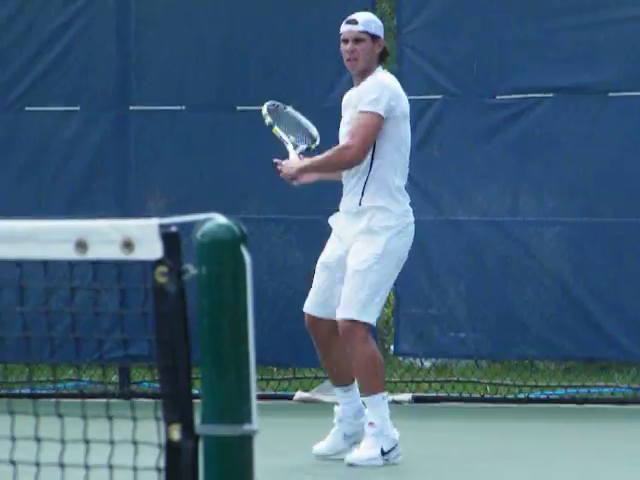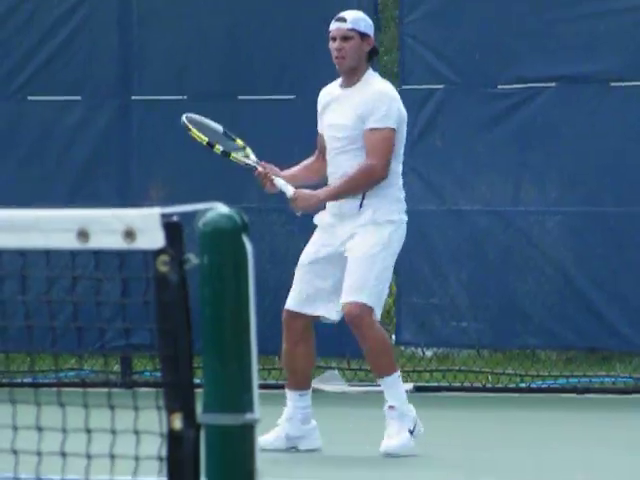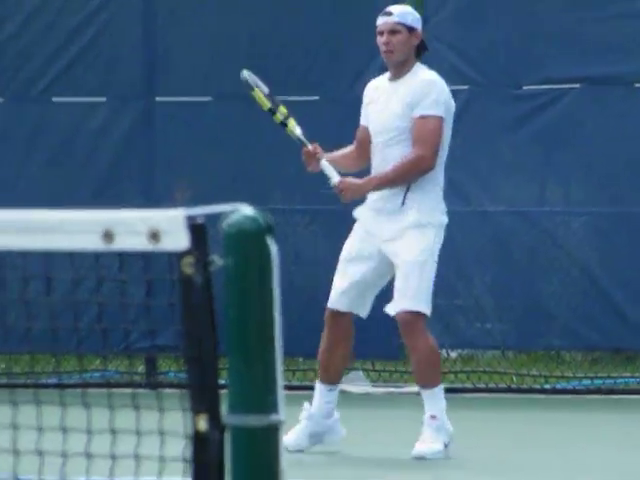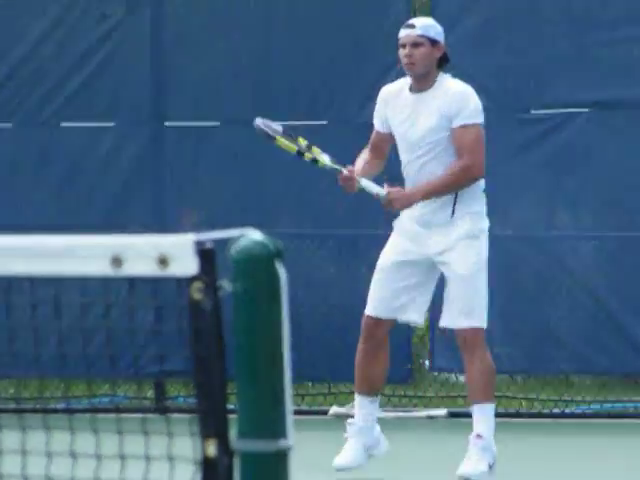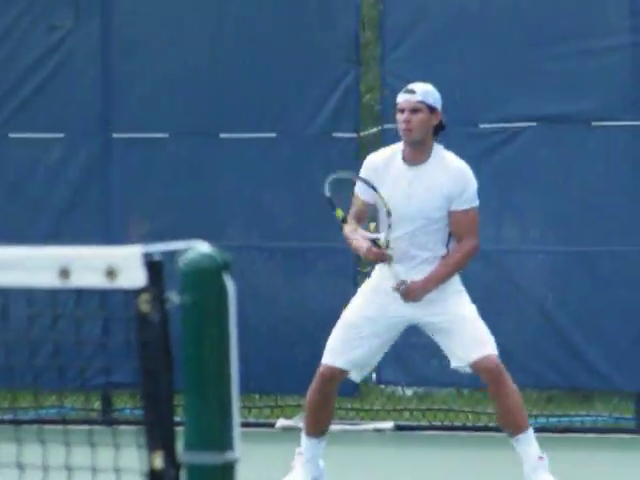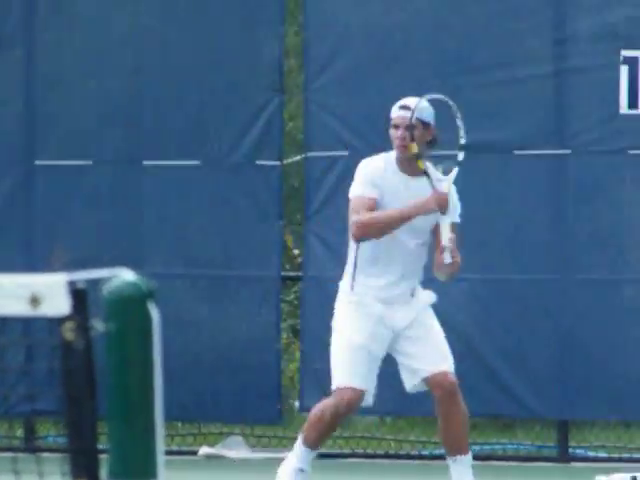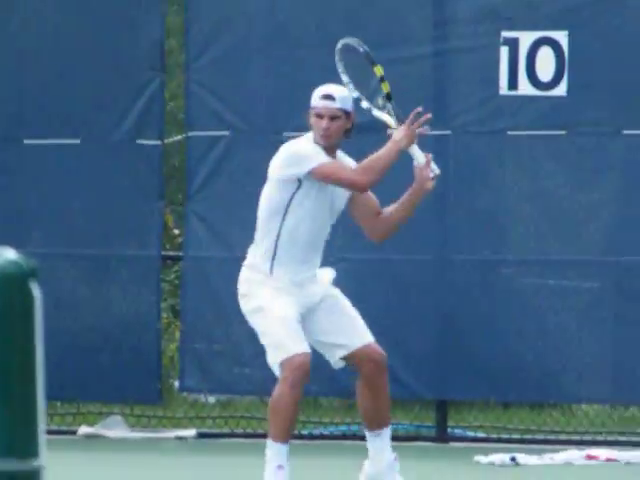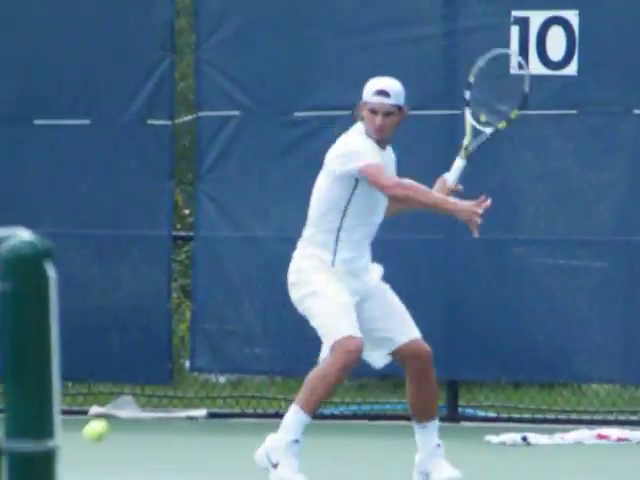
dt=0.2s
person 1, frame 1
left shoulder: (379, 87)
right shoulder: (356, 93)
left elbow: (353, 153)
left wrist: (301, 166)
right wrist: (311, 170)
left hip: (382, 224)
right hip: (353, 223)
left knee: (351, 325)
right knee: (317, 319)
left ankle: (381, 437)
right ankle: (350, 419)
person 1, frame 2
left shoulder: (380, 95)
right shoulder: (327, 95)
left elbow: (376, 168)
left wrist: (319, 197)
right wrist: (282, 176)
left hip: (377, 221)
right hip: (335, 223)
left knee: (357, 312)
right knee: (295, 318)
left ankle: (401, 415)
right ankle: (297, 424)
person 1, frame 3
left shoulder: (430, 86)
right shoulder: (374, 88)
left elbow: (424, 158)
left wrist: (366, 186)
right wrist: (323, 159)
left hip: (416, 221)
right hip: (374, 219)
left knee: (409, 318)
right knee: (337, 316)
left ankle: (436, 425)
right ankle: (321, 417)
person 1, frame 4
left shoulder: (460, 96)
right shoulder: (390, 95)
left elbow: (473, 167)
right elbow: (375, 151)
left wrist: (413, 194)
right wrist: (357, 172)
left hip: (461, 230)
right hip: (413, 228)
left knee: (469, 336)
right knee: (374, 324)
left ankle: (482, 443)
right ankle: (363, 432)
person 1, frame 5
left shoulder: (458, 174)
right shoulder: (376, 164)
left elbow: (468, 243)
right elbow: (353, 224)
left wrist: (426, 284)
right wrist: (361, 245)
left hip: (440, 290)
right hip: (384, 289)
left knee: (491, 368)
right knee: (328, 375)
person 1, frame 6
left shoulder: (443, 194)
right shoulder: (370, 170)
left elbow: (444, 260)
right elbow: (359, 229)
left wrist: (448, 263)
right wrist: (417, 207)
left hip: (411, 306)
right hip: (360, 303)
left knee: (445, 386)
right knee: (347, 397)
person 1, frame 7
left shoulder: (350, 169)
right shoulder: (297, 151)
left elbow: (378, 229)
right elbow: (360, 180)
left wrist: (415, 192)
right wrist: (399, 142)
left hip: (310, 285)
right hip: (265, 285)
left knee: (373, 361)
right knee: (298, 365)
person 1, frame 8
left shoulder: (383, 152)
right shoulder: (356, 146)
right elbow: (393, 186)
left wrist: (434, 194)
right wrist: (455, 208)
left hip: (358, 275)
right hip: (318, 272)
left knee: (419, 357)
right knee: (346, 350)
